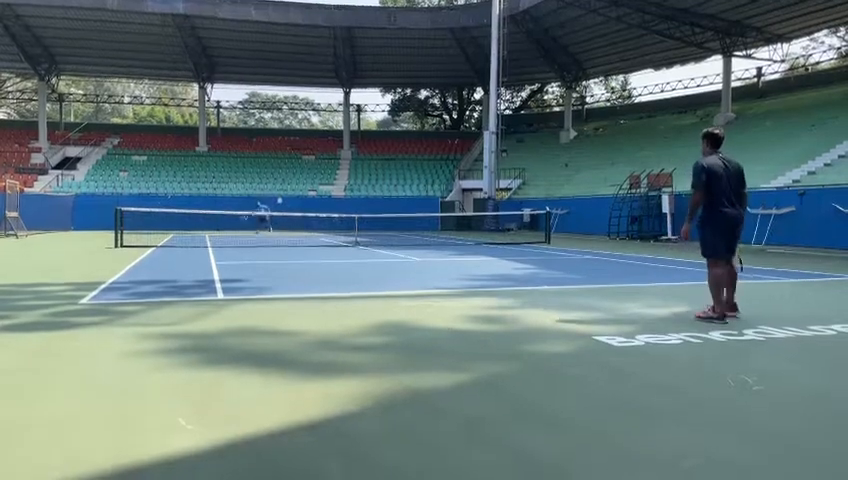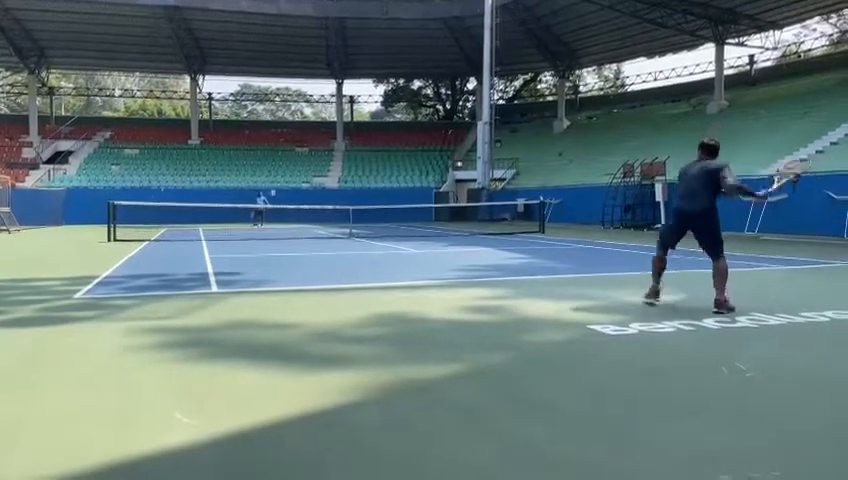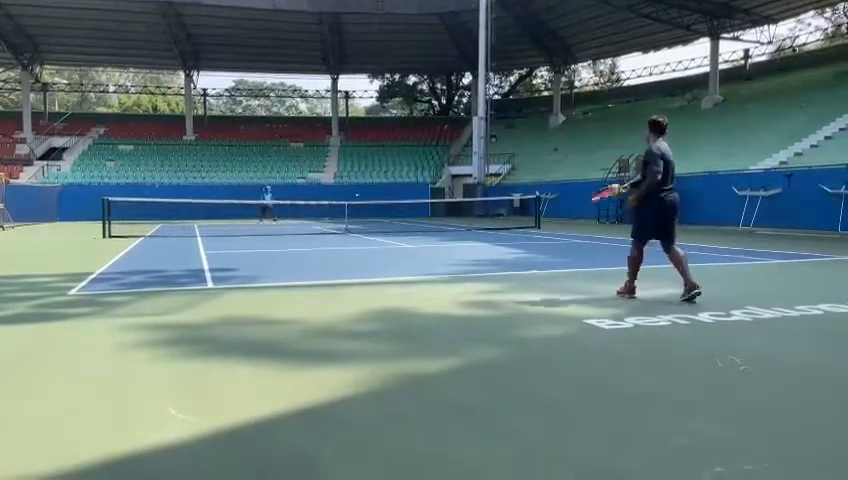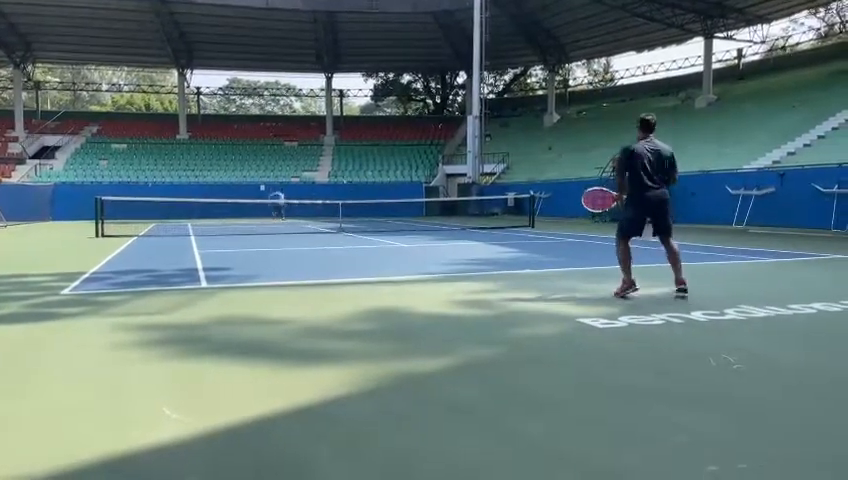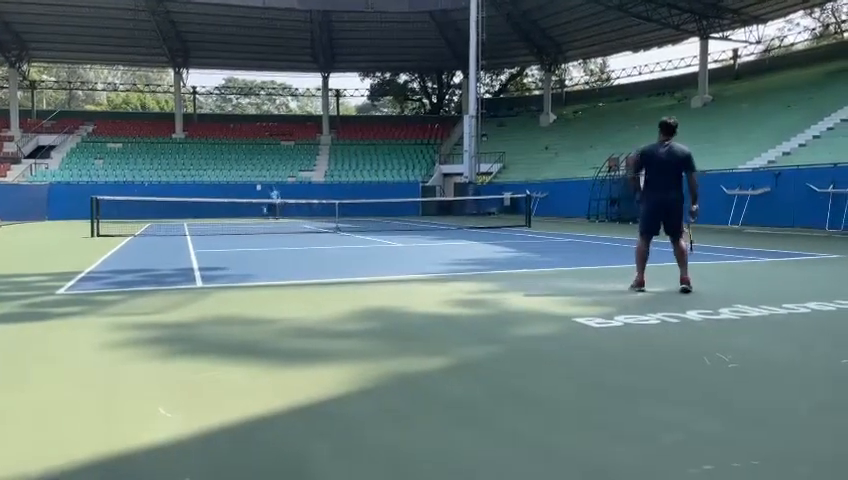
dt=1s
person 1, frame 1
left shoulder: (702, 165)
right shoulder: (735, 165)
left elbow: (698, 196)
right elbow: (743, 194)
left wrist: (688, 222)
right wrist: (739, 216)
left hip: (713, 220)
right hip: (733, 219)
left knee: (715, 263)
right knee: (728, 262)
left ankle: (718, 310)
right ankle: (730, 303)
person 1, frame 2
left shoulder: (685, 170)
right shoulder: (720, 167)
right elbow: (730, 185)
right wrist: (754, 194)
left hip: (679, 212)
right hip: (705, 214)
left knee: (661, 250)
right knee: (718, 257)
left ankle: (654, 290)
right ankle: (720, 299)
person 1, frame 3
left shoulder: (653, 149)
right shoulder: (664, 149)
left elbow: (654, 178)
left wrist: (636, 196)
right wrist: (629, 185)
left hip: (653, 204)
right hip: (669, 202)
left knee: (637, 245)
right knee: (670, 245)
left ankle: (630, 286)
right ankle: (690, 284)
person 1, frame 4
left shoulder: (629, 150)
right shoulder: (667, 150)
left elbow: (620, 177)
right elbow: (673, 178)
left wrist: (622, 193)
left hip: (637, 200)
right hip: (661, 198)
left knee: (622, 239)
right knee: (667, 240)
left ankle: (627, 282)
right ankle: (680, 280)
person 1, frame 5
left shoulder: (646, 151)
right shoulder: (684, 152)
left elbow: (633, 176)
right elbow: (692, 180)
left wrist: (640, 193)
right wrist: (694, 203)
left hip: (650, 200)
right hip: (674, 200)
left knee: (644, 239)
right knee: (677, 239)
left ankle: (639, 279)
right ankle: (684, 279)
